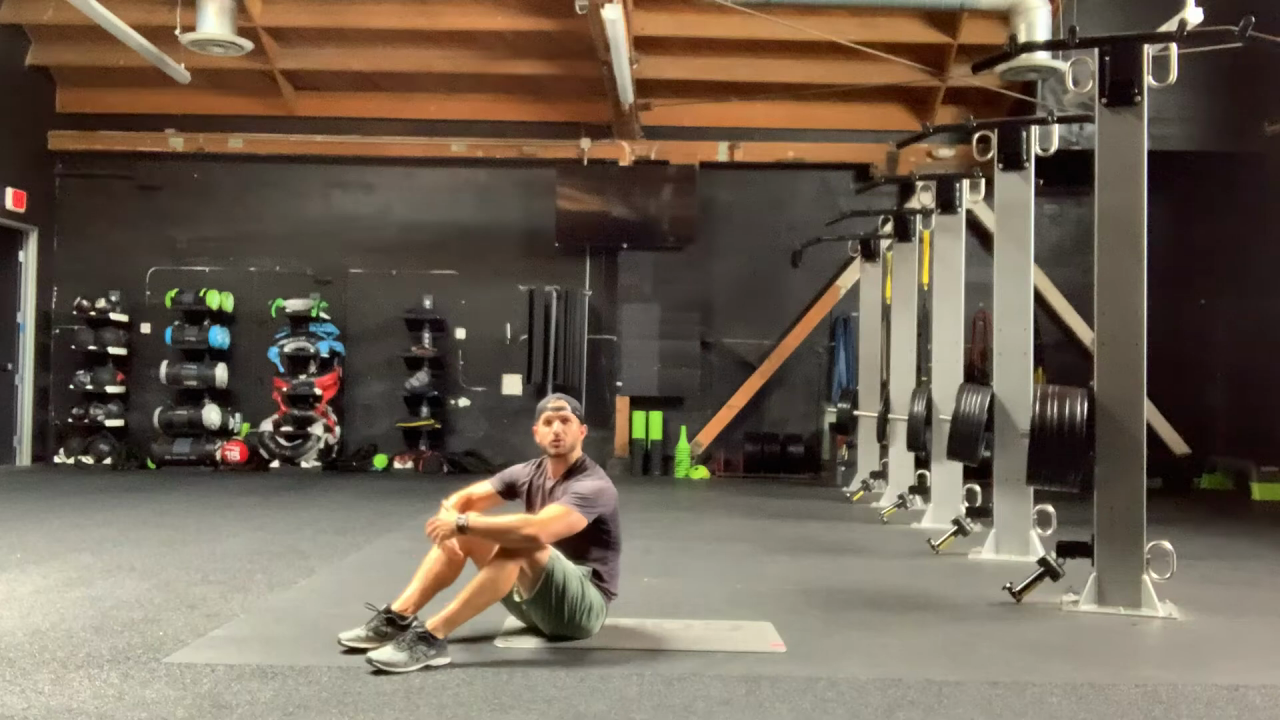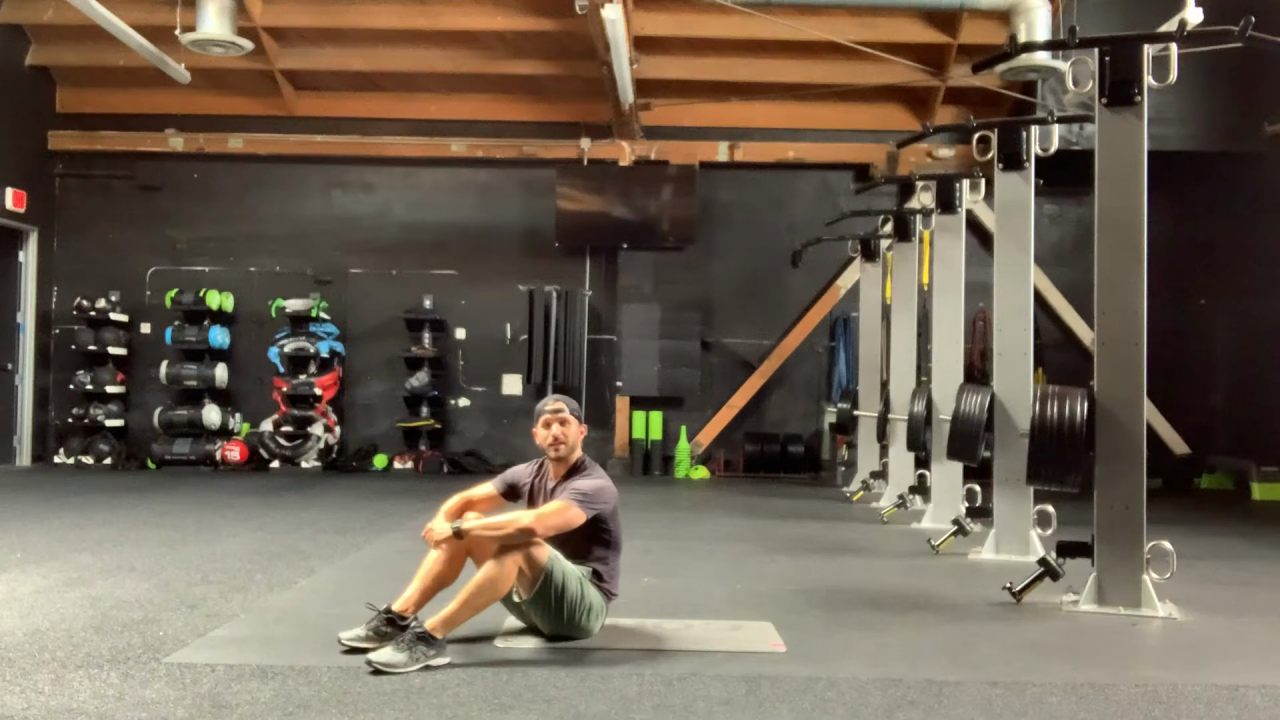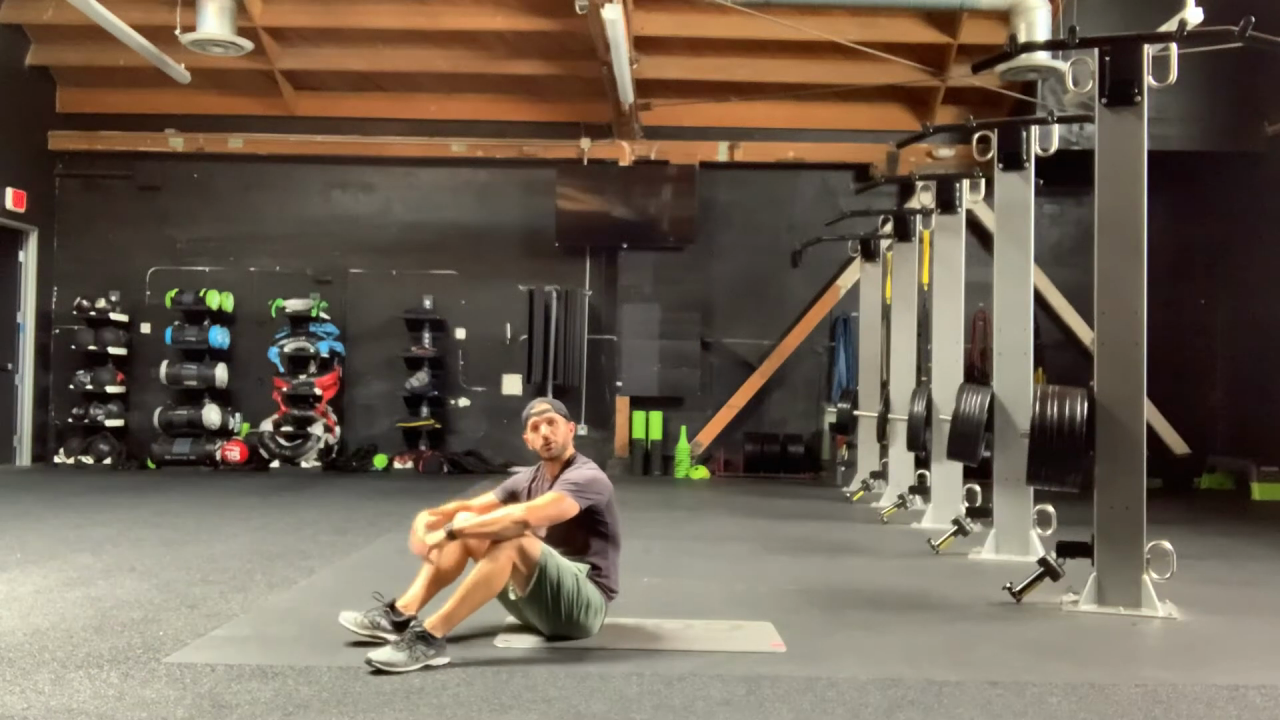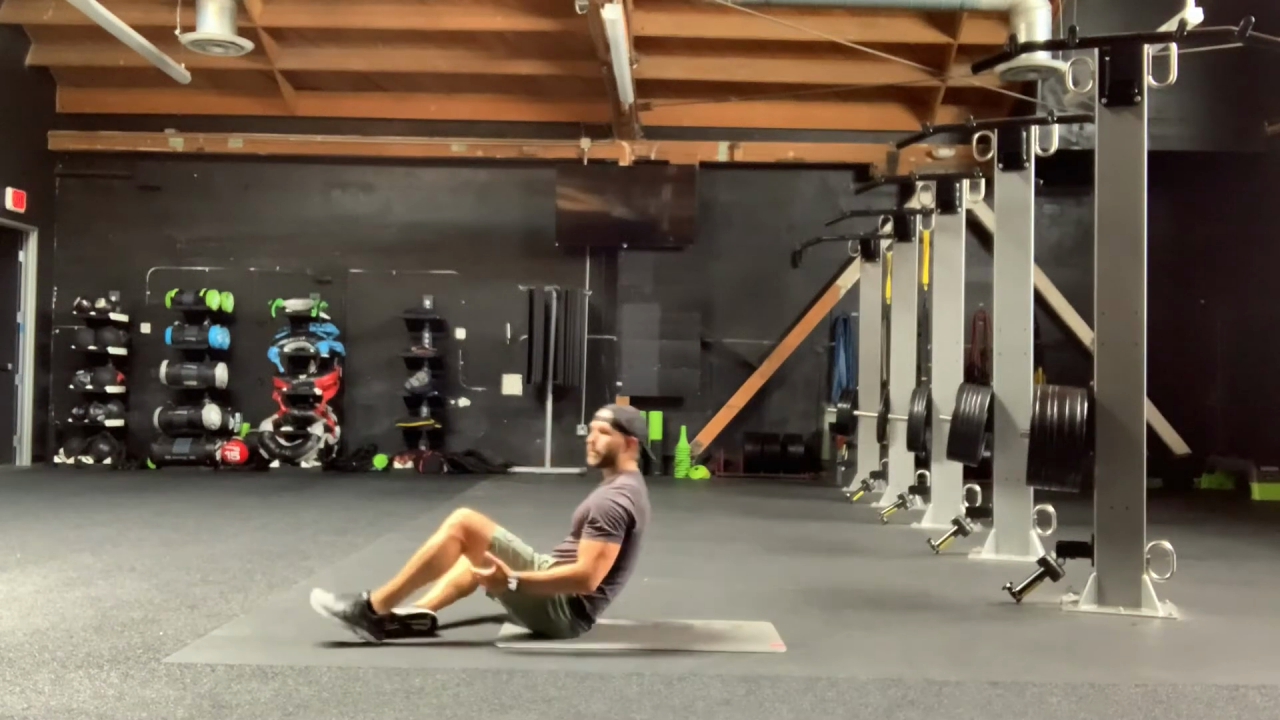
dt=0.7s
person 1, frame 1
left shoulder: (593, 487)
right shoulder: (529, 473)
left elbow: (536, 530)
right elbow: (462, 498)
left wrist: (461, 524)
right wrist: (449, 524)
left hip: (582, 606)
right hip: (534, 596)
left knee: (521, 544)
right knee: (468, 526)
left ankle: (431, 637)
right ankle: (397, 619)
person 1, frame 2
left shoulder: (594, 486)
right shoulder: (530, 474)
left elbow: (531, 524)
right elbow: (465, 500)
left wrist: (456, 529)
right wrist: (441, 523)
left hip: (582, 605)
right hip: (534, 595)
left knee: (519, 543)
right knee: (468, 524)
left ankle: (430, 637)
right ankle: (397, 618)
person 1, frame 3
left shoulder: (586, 479)
right shoulder: (528, 480)
left elbow: (525, 517)
right elbow: (469, 507)
left wrist: (451, 531)
right wrist: (429, 519)
left hip: (581, 604)
right hip: (538, 596)
left knee: (510, 539)
right knee: (465, 526)
left ankle: (430, 637)
right ankle: (400, 615)
person 1, frame 4
left shoulder: (615, 499)
right shoulder: (621, 488)
left elbow: (587, 576)
left wrist: (513, 579)
right wrist: (507, 566)
left hip: (562, 608)
right hip: (563, 601)
left knee: (464, 524)
right knee: (479, 550)
left ankle: (372, 611)
right ankle: (422, 614)
